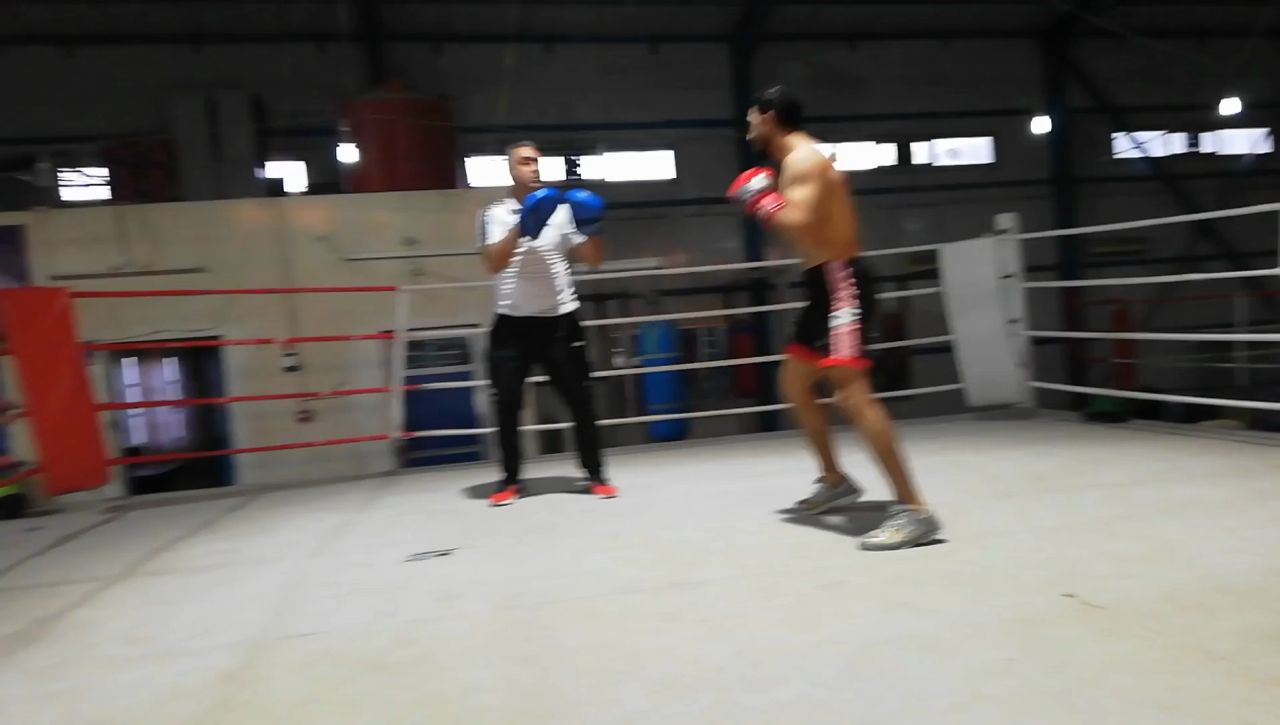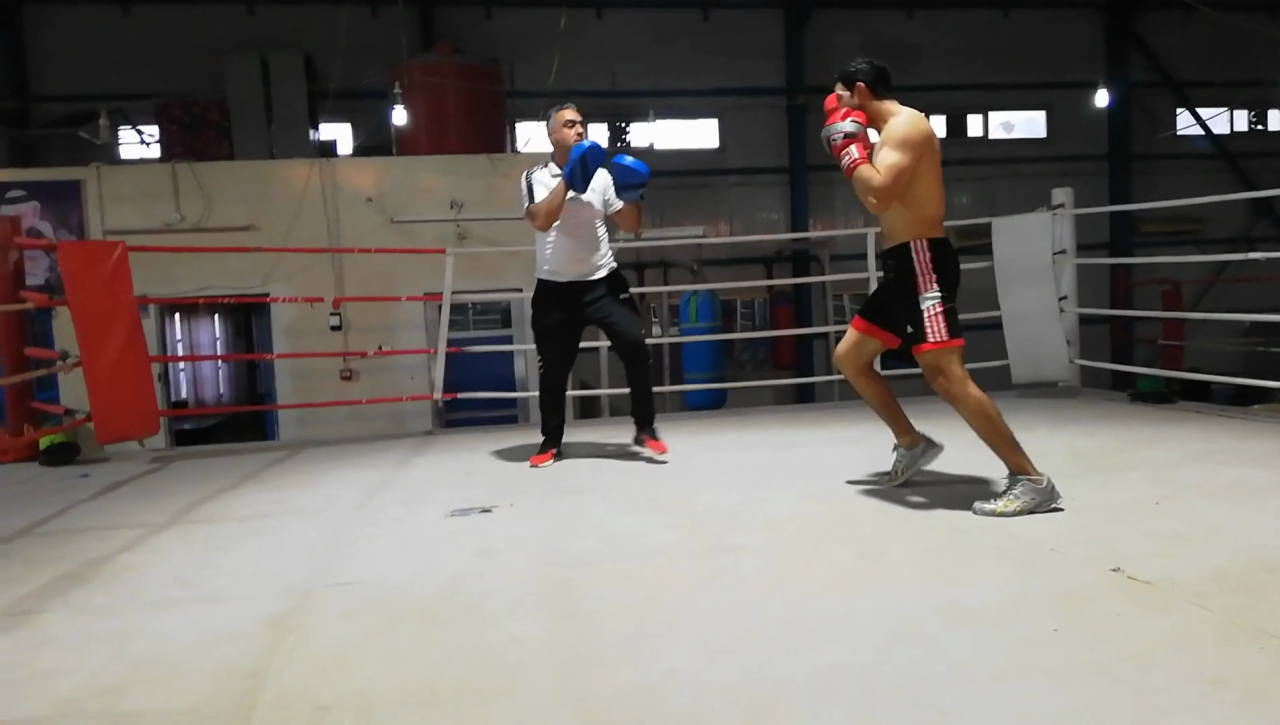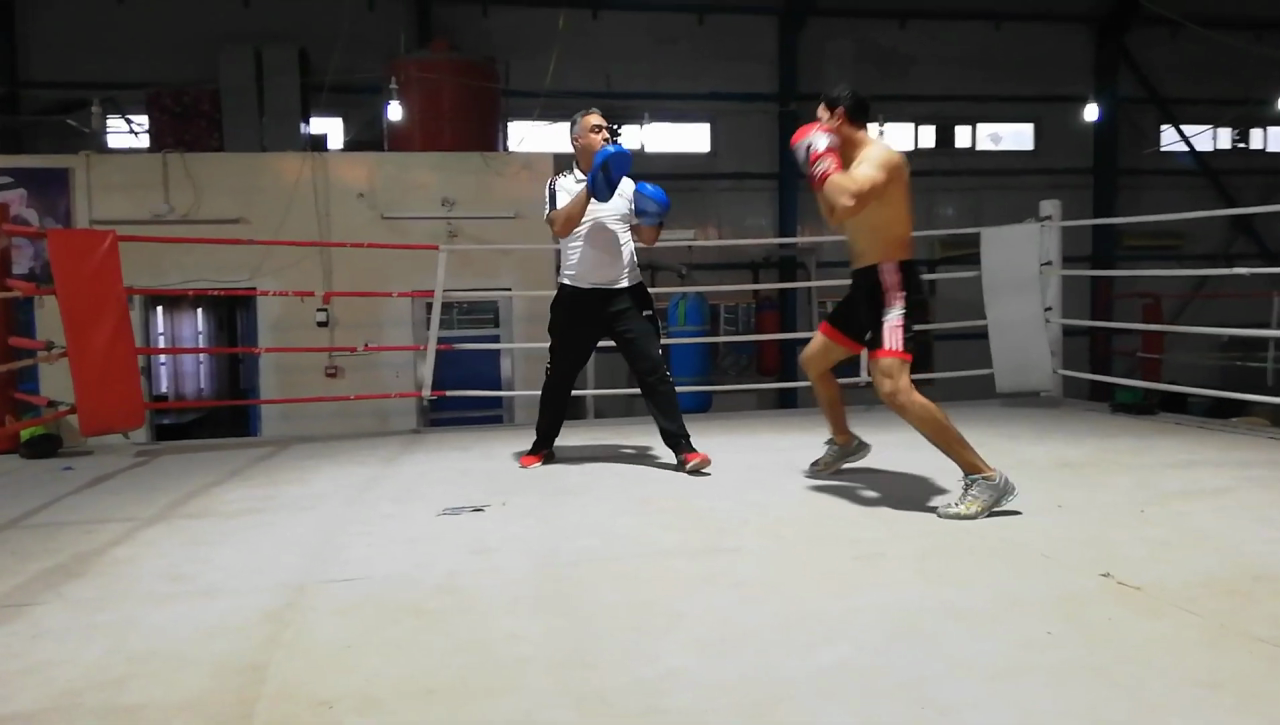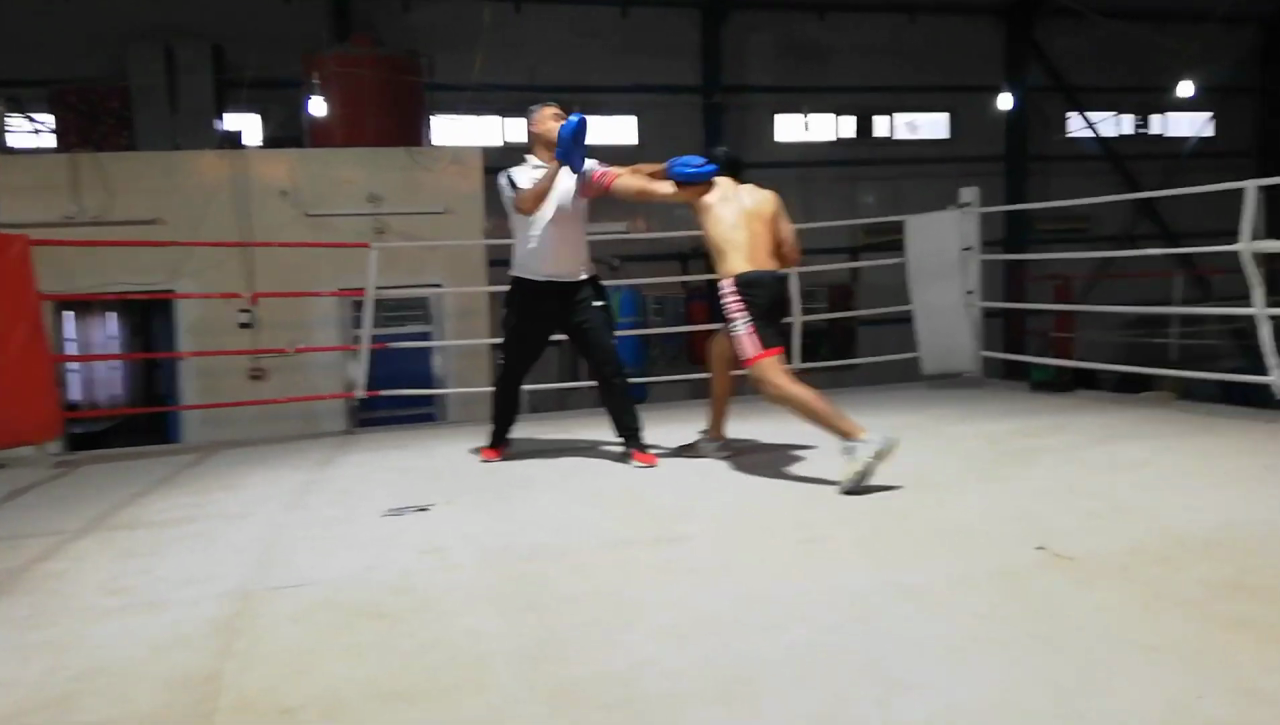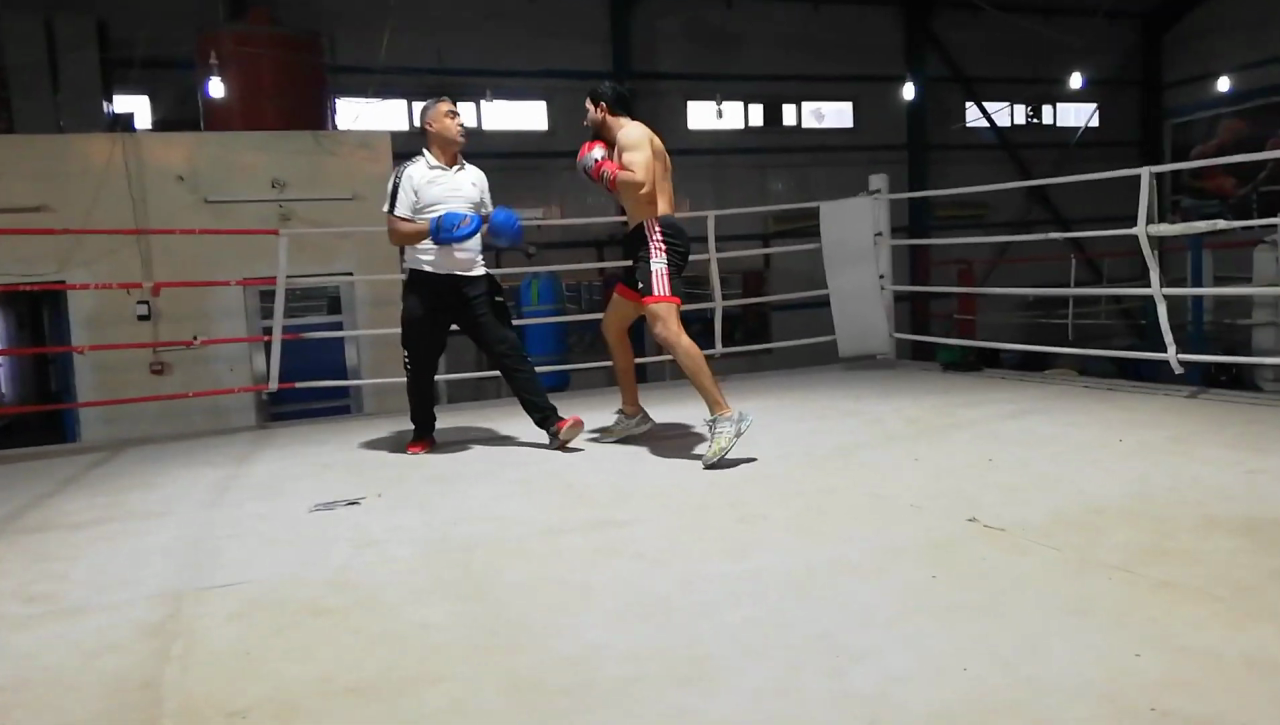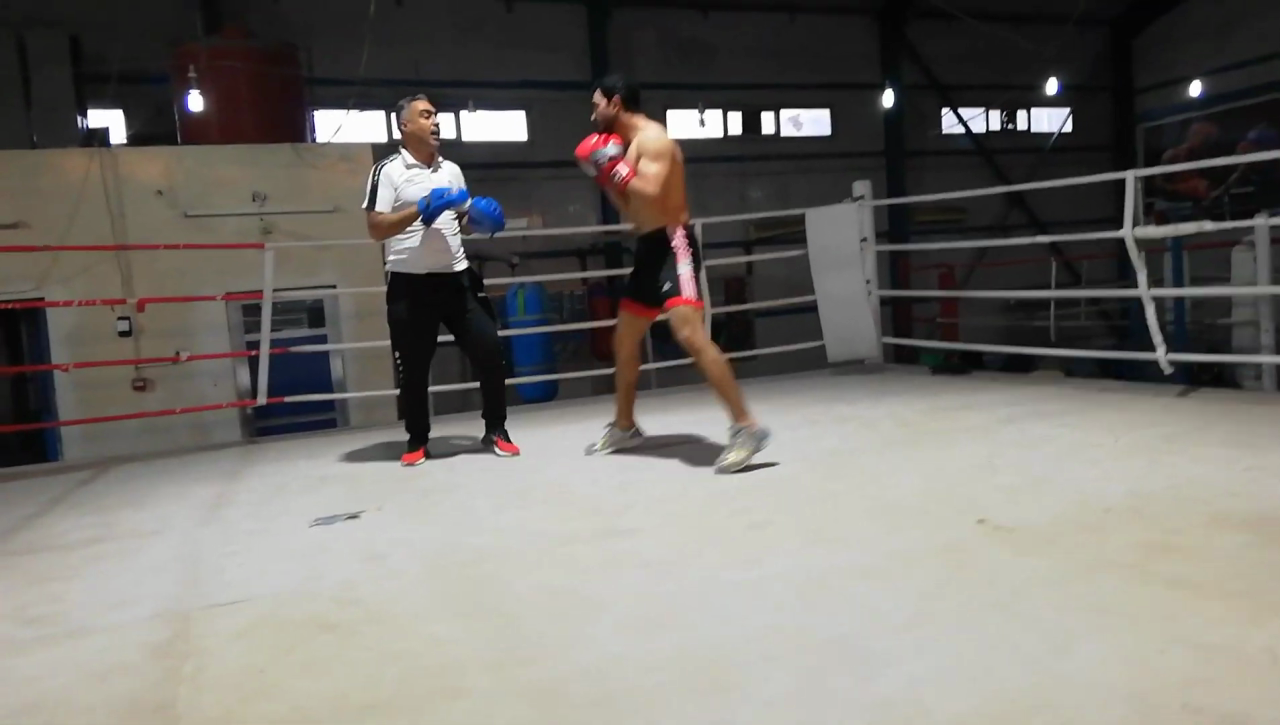
dt=0.3s
person 1, frame 1
left shoulder: (803, 156)
right shoulder: (798, 161)
left elbow: (800, 226)
left wrist: (760, 199)
right wrist: (763, 200)
left hip: (840, 283)
right hip: (826, 284)
left knee: (851, 394)
right knee: (794, 384)
left ankle: (913, 510)
right ankle: (834, 480)
person 1, frame 2
left shoulder: (906, 124)
right shoulder: (891, 131)
left elbow: (879, 196)
right elbow: (878, 203)
left wrist: (847, 146)
right wrist: (853, 149)
left hip: (922, 263)
right hip: (901, 268)
left knee: (946, 378)
right knee: (848, 358)
left ankle: (1031, 479)
right ankle: (913, 442)
person 1, frame 3
left shoulder: (881, 157)
right shoulder: (858, 160)
left elbow: (849, 202)
right elbow: (841, 215)
left wrist: (818, 159)
right wrist: (820, 161)
left hip: (891, 285)
right hip: (866, 288)
left knee: (893, 390)
right knee: (813, 363)
left ankle: (984, 477)
right ankle: (844, 441)
person 1, frame 4
left shoulder: (703, 189)
right shoulder: (768, 198)
left elbow: (647, 189)
right elbow: (790, 255)
left wrist: (601, 181)
left hip: (741, 291)
right hip: (770, 285)
left knee: (773, 381)
right knee: (718, 354)
left ankle: (862, 441)
right ankle: (714, 437)
person 1, frame 5
left shoulder: (632, 133)
right shoulder: (629, 139)
left elbow: (640, 186)
left wrist: (602, 167)
right wrist: (601, 172)
left hip: (657, 239)
right hip: (646, 241)
left knee: (666, 329)
right knee: (612, 326)
left ankle: (725, 416)
right ankle: (632, 414)
person 1, frame 6
left shoulder: (653, 138)
right shoulder: (631, 144)
left elbow: (651, 197)
left wrist: (613, 166)
right wrist: (604, 174)
left hip: (671, 245)
right hip: (648, 250)
left knee: (689, 333)
right knee: (624, 342)
left ankle: (746, 428)
right ankle: (623, 427)
person 2, frame 1
left shoulder: (561, 210)
right shoulder: (494, 214)
left elbow: (592, 258)
right elbow: (493, 263)
left wrist: (590, 229)
right wrist: (521, 226)
left hip: (559, 321)
right hip: (512, 324)
left knee: (580, 397)
right knee: (507, 403)
left ankle: (595, 474)
right ankle: (511, 479)
person 2, frame 2
left shoulder: (601, 174)
right shoulder: (535, 178)
left elbow: (630, 226)
right elbow: (542, 221)
left wrist: (632, 196)
right wrist: (568, 180)
left hip: (602, 283)
right hip: (555, 289)
left knee: (635, 346)
right knee: (553, 370)
left ankle: (645, 429)
right ankle: (551, 443)
person 2, frame 3
left shoulder: (626, 185)
right shoulder: (560, 185)
left elbow: (648, 239)
right elbow: (560, 228)
left wrist: (652, 218)
right wrist: (592, 187)
left hip: (624, 295)
right hip: (577, 296)
left knee: (652, 368)
right knee: (559, 375)
left ankle: (681, 447)
right ankle: (542, 446)
person 2, frame 4
left shoulder: (580, 170)
right shoulder: (513, 176)
left elbow: (624, 175)
right elbow: (528, 206)
left wrist: (667, 168)
right wrist: (560, 161)
left hip: (578, 288)
right hip: (530, 289)
left knee: (607, 363)
right knee: (512, 367)
left ankle: (633, 442)
right ankle: (498, 438)
person 2, frame 5
left shoulder: (476, 175)
right shoulder: (410, 173)
left elbow: (487, 223)
right elbow: (396, 232)
left wrist: (500, 231)
right wrist: (433, 228)
left hip: (474, 281)
right hip: (426, 284)
left knee: (508, 350)
right knee: (420, 363)
left ankle: (550, 421)
right ankle: (423, 432)
person 2, frame 6
left shoulder: (451, 170)
right shoulder: (388, 171)
left elbow: (465, 216)
right elbow: (375, 228)
left wrist: (481, 219)
right wrist: (421, 210)
left hip: (457, 278)
right hip: (410, 284)
left knee: (489, 349)
right knee: (414, 367)
left ankle: (495, 430)
right ankle: (417, 440)
